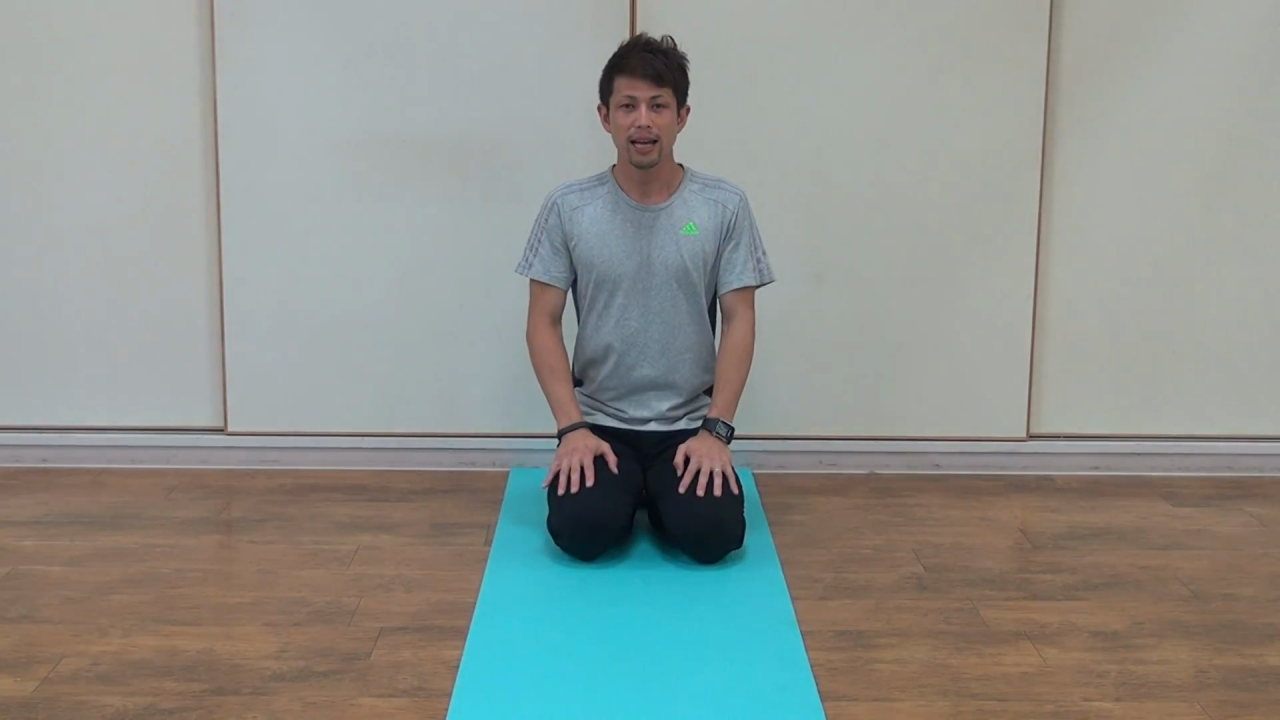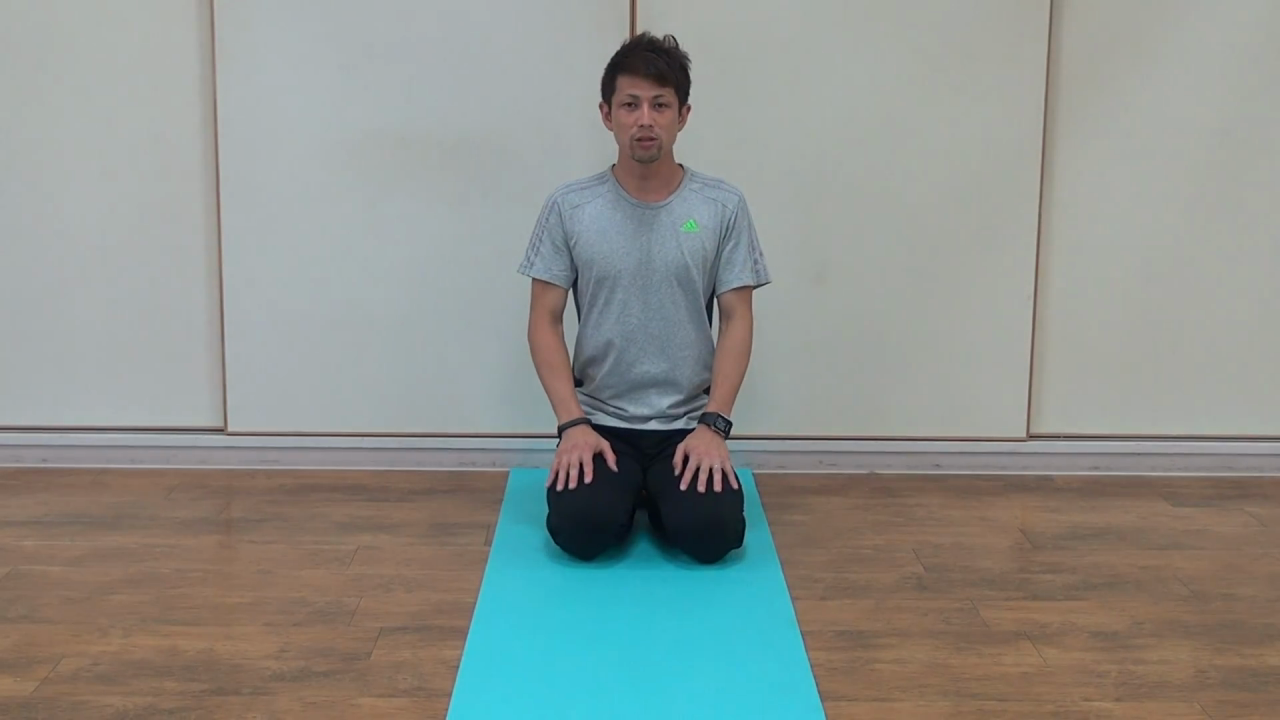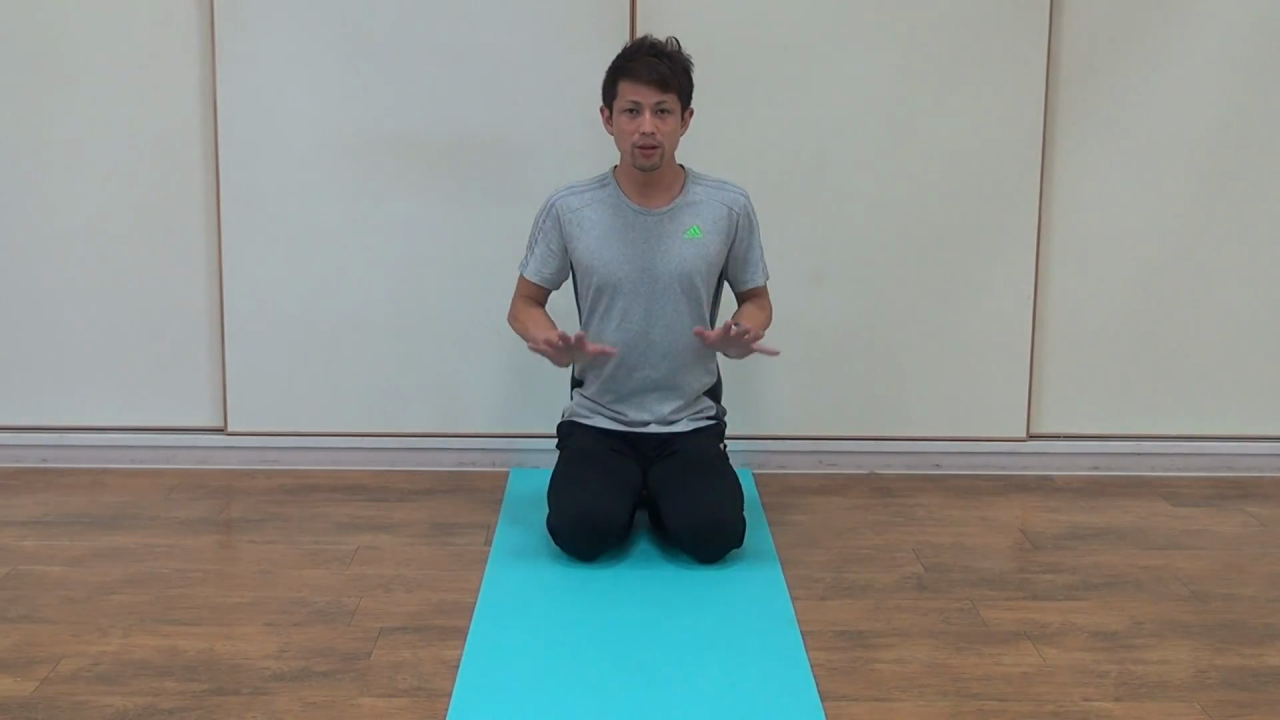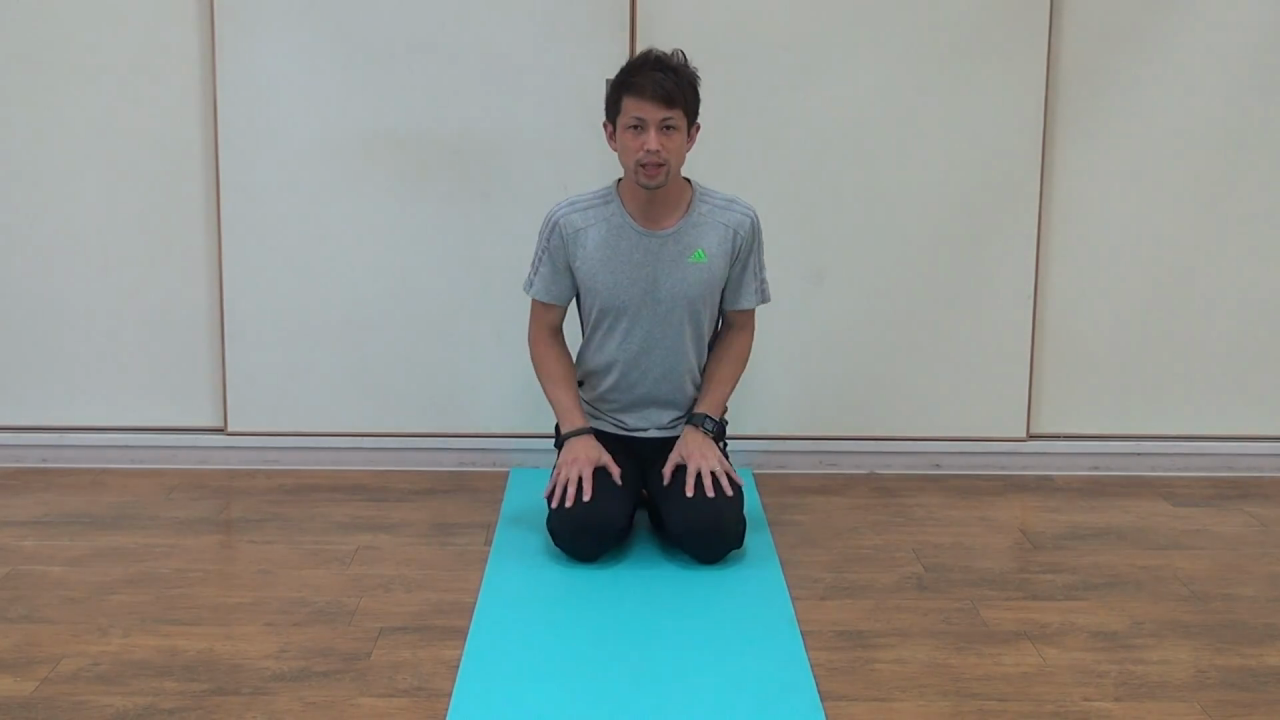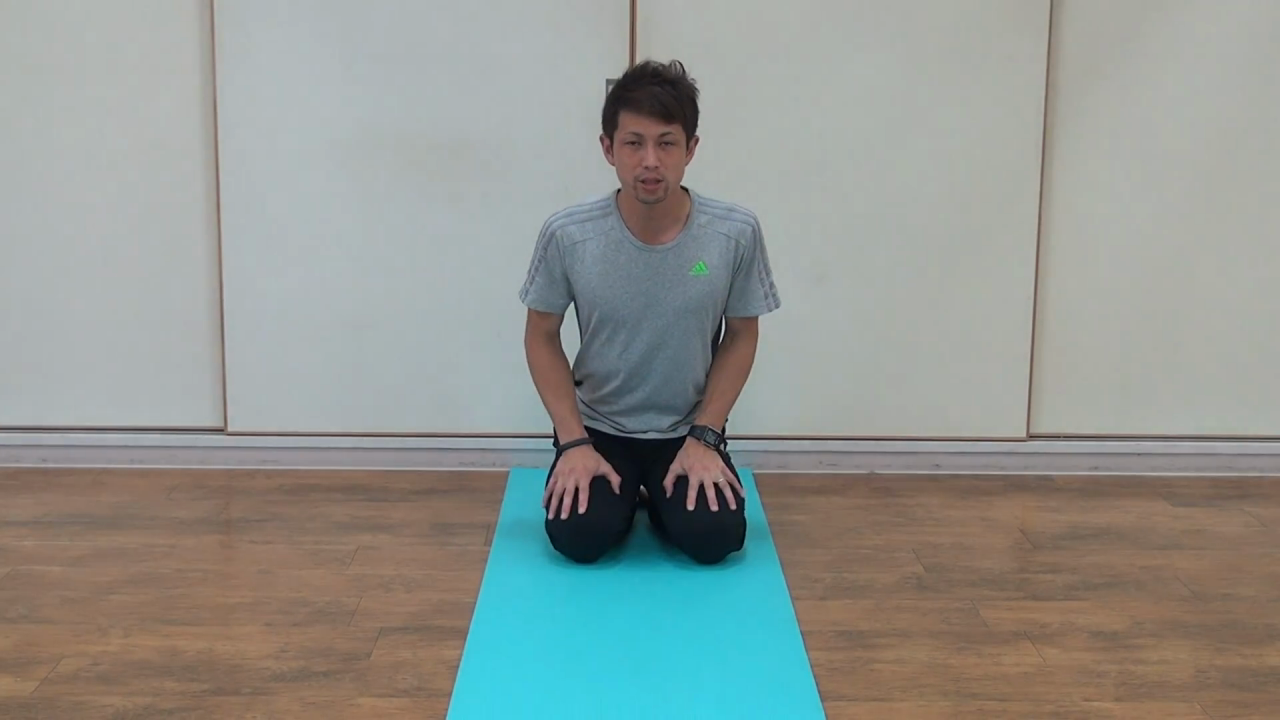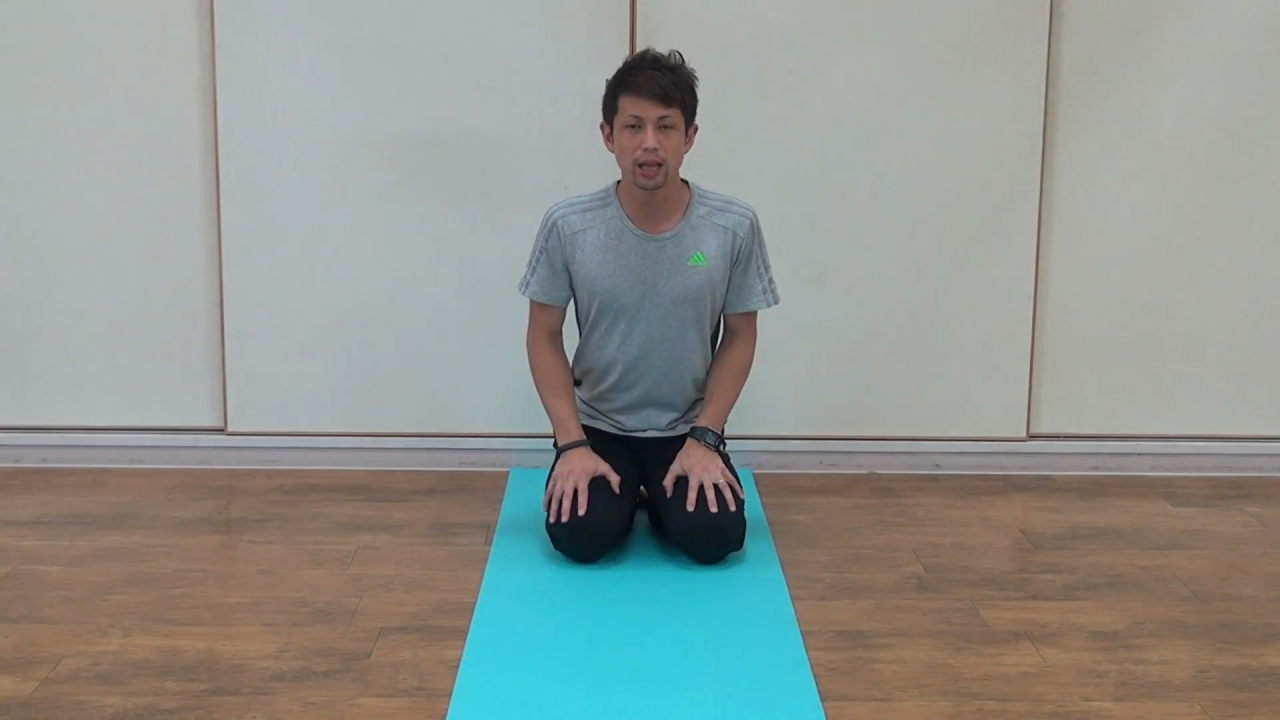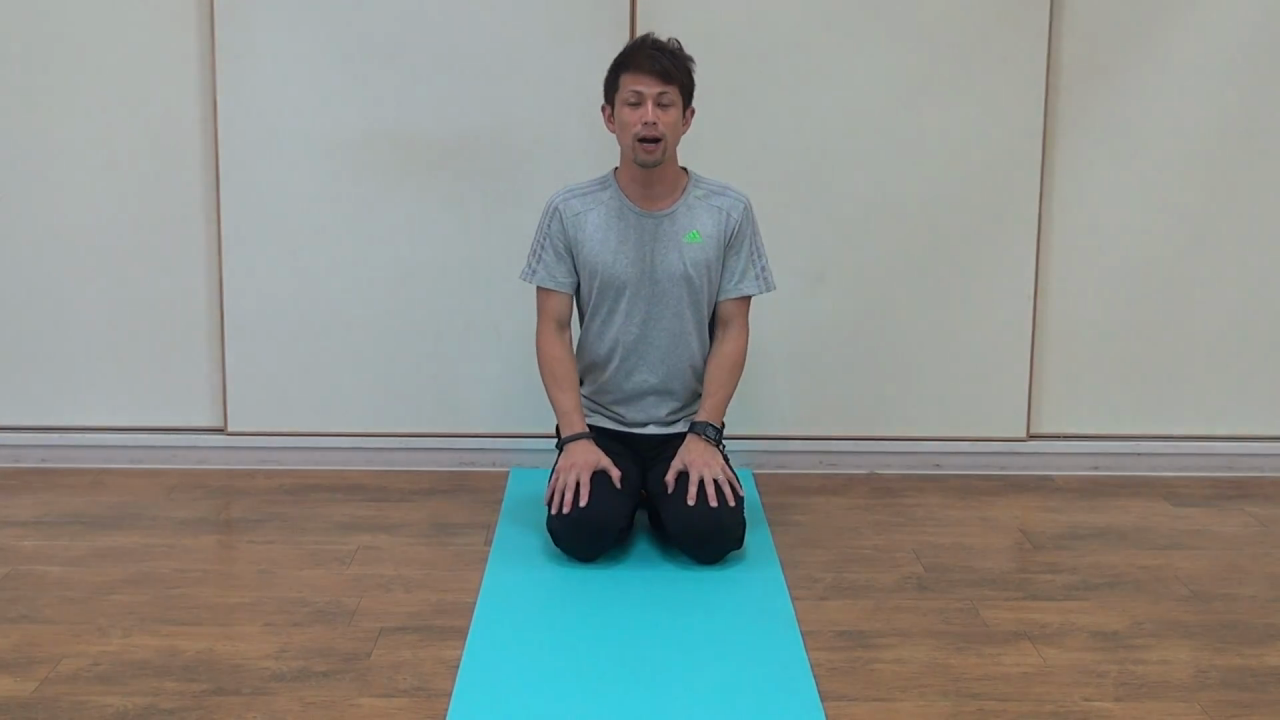
dt=0.4s
person 1, frame 1
left shoulder: (724, 206)
right shoulder: (567, 208)
left elbow: (739, 322)
right elbow: (543, 324)
left wrist: (716, 428)
right wrist: (572, 427)
left hip: (689, 422)
right hip: (600, 420)
left knee: (712, 534)
right knee: (583, 530)
left ankle: (658, 494)
right ankle: (627, 492)
person 1, frame 2
left shoulder: (723, 206)
right shoulder: (568, 207)
left elbow: (736, 321)
right elbow: (545, 322)
left wrist: (714, 423)
right wrist: (572, 423)
left hip: (689, 421)
right hip: (600, 419)
left knee: (712, 534)
right knee: (581, 529)
left ankle: (660, 494)
right ankle: (627, 492)
person 1, frame 3
left shoulder: (729, 207)
right shoulder: (567, 209)
left elbow: (756, 299)
right elbow: (525, 305)
left wrist: (739, 336)
right wrist: (555, 344)
left hip: (691, 422)
right hip: (597, 420)
left knee: (712, 534)
right knee: (582, 531)
left ankle: (658, 493)
right ankle: (626, 492)
person 1, frame 4
left shoulder: (735, 224)
right shoulder: (569, 224)
left elbow: (738, 327)
right elbow: (545, 331)
left wrist: (705, 424)
right wrist: (575, 431)
left hip: (688, 429)
right hip: (602, 428)
left knee: (712, 536)
right knee: (581, 533)
left ankle: (659, 496)
right ankle: (626, 495)
person 1, frame 5
left shoulder: (737, 233)
right shoulder: (566, 234)
left elbow: (741, 336)
right elbow: (541, 338)
left wrist: (704, 436)
right wrist: (573, 441)
left hip: (689, 429)
right hip: (598, 427)
left knee: (713, 537)
right knee: (579, 535)
left ankle: (659, 498)
right ankle: (624, 497)
person 1, frame 6
left shoulder: (735, 227)
right shoulder: (567, 226)
left elbow: (739, 336)
right elbow: (544, 337)
left wrist: (704, 438)
right wrist: (572, 443)
left hip: (688, 429)
right hip: (598, 426)
left knee: (713, 537)
right knee: (581, 535)
left ankle: (660, 497)
right ankle: (625, 497)
person 1, frame 7
left shoulder: (728, 212)
right shoulder: (569, 212)
left elbow: (732, 329)
right elbow: (552, 328)
left wrist: (704, 433)
right wrist: (576, 435)
left hip: (686, 425)
right hip: (599, 423)
left knee: (712, 534)
right knee: (581, 533)
left ankle: (659, 494)
right ankle: (627, 494)
